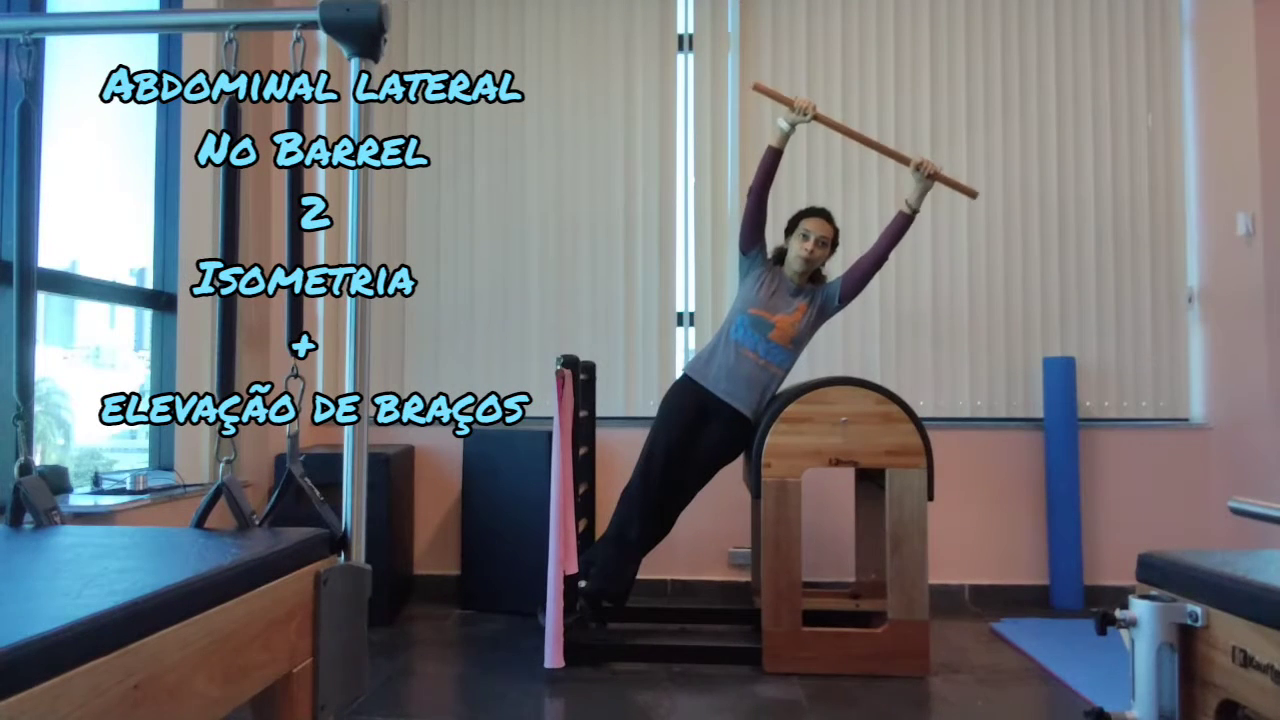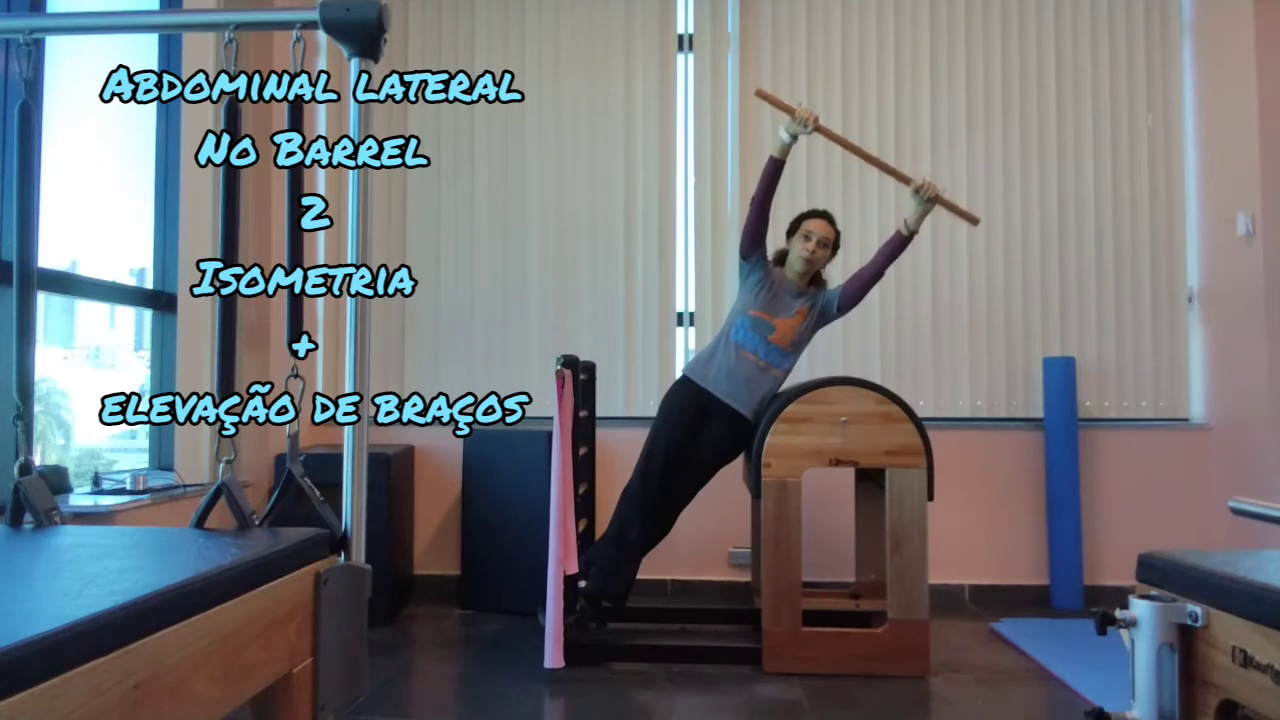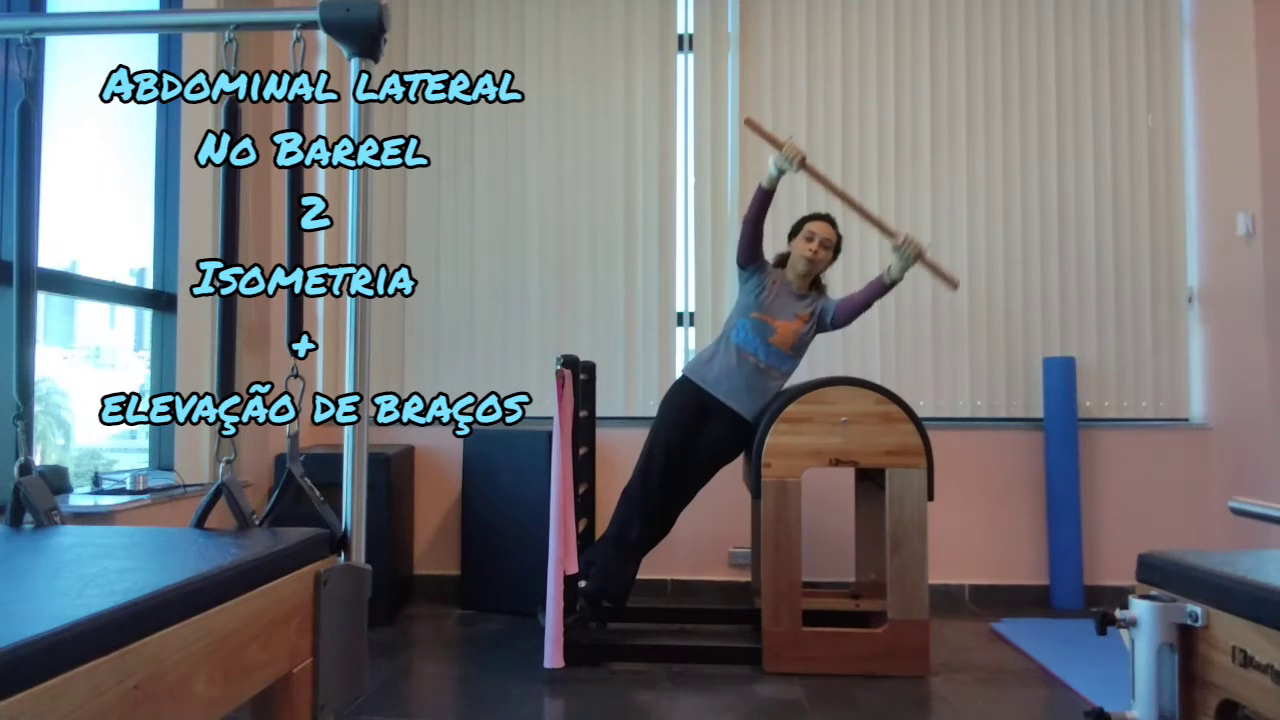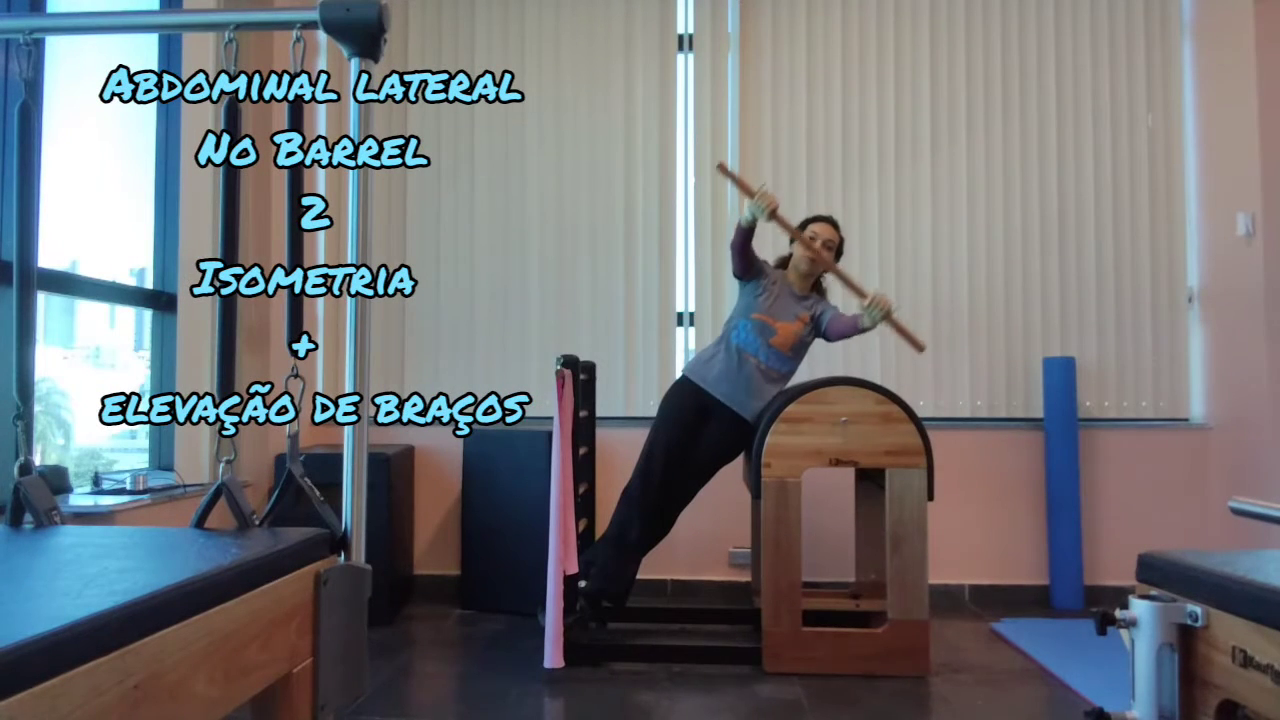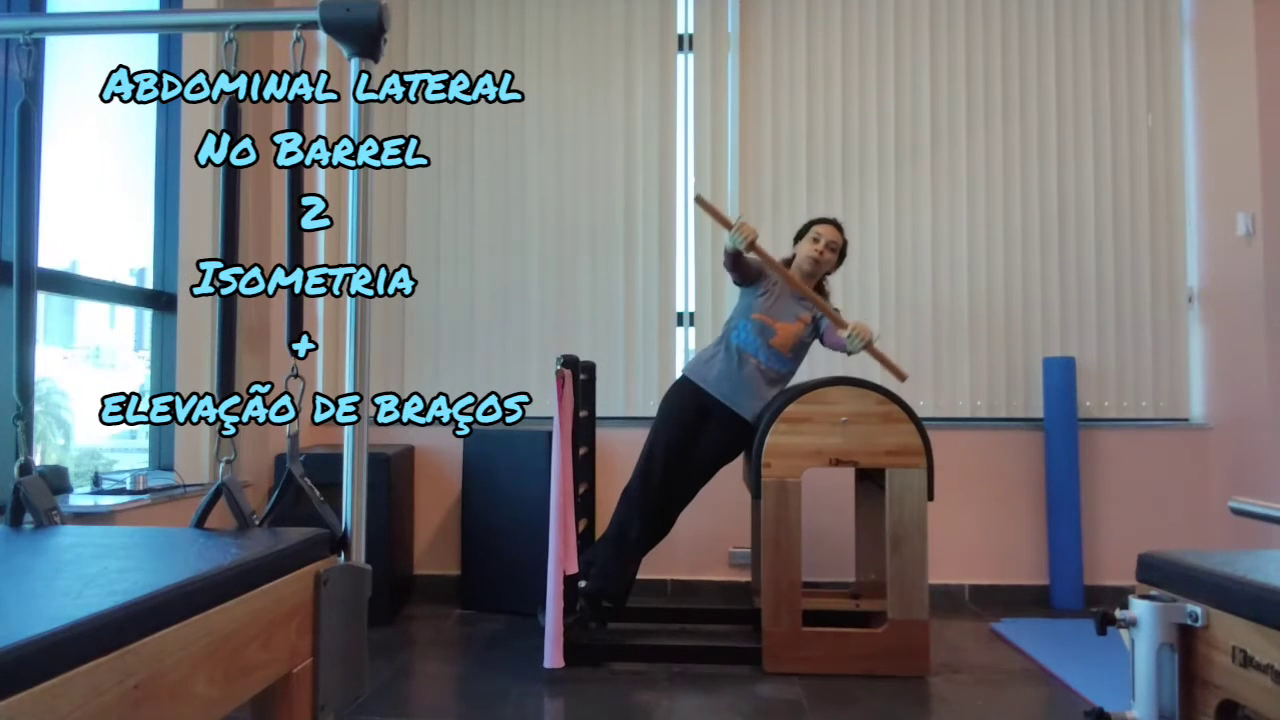
dt=0.2s
person 1, frame 1
left shoulder: (822, 300)
right shoulder: (757, 269)
left elbow: (876, 257)
right elbow: (755, 198)
left wrist: (914, 200)
right wrist: (785, 130)
left hip: (740, 414)
right hip: (697, 386)
left knee: (670, 499)
right knee: (647, 484)
left ankle: (598, 590)
right ankle: (592, 579)
person 1, frame 2
left shoulder: (822, 304)
right shoulder: (757, 272)
left elbow: (873, 271)
right elbow: (758, 207)
left wrist: (913, 221)
right wrist: (786, 143)
left hip: (740, 415)
right hip: (697, 386)
left knee: (670, 499)
right knee: (647, 483)
left ankle: (601, 587)
right ankle: (592, 579)
person 1, frame 3
left shoulder: (819, 310)
right shoulder: (759, 276)
left elbow: (857, 304)
right elbow: (751, 227)
left wrist: (894, 273)
right wrist: (774, 176)
left hip: (741, 416)
right hip: (698, 387)
left knee: (670, 500)
right knee: (648, 484)
left ankle: (600, 589)
right ankle: (591, 578)
person 1, frame 4
left shoulder: (818, 311)
right shoulder: (759, 278)
left elbow: (840, 328)
right elbow: (738, 251)
left wrist: (866, 320)
right wrist: (751, 217)
left hip: (741, 416)
right hip: (698, 387)
left knee: (670, 499)
right knee: (647, 484)
left ankle: (600, 590)
right ankle: (590, 579)
person 1, frame 5
left shoulder: (820, 313)
right shoulder: (761, 278)
left elbow: (834, 337)
right elbow: (733, 266)
left wrist: (852, 340)
right wrist: (736, 244)
left hip: (741, 416)
right hip: (698, 386)
left knee: (671, 499)
right knee: (647, 484)
left ankle: (599, 589)
right ankle: (591, 580)
